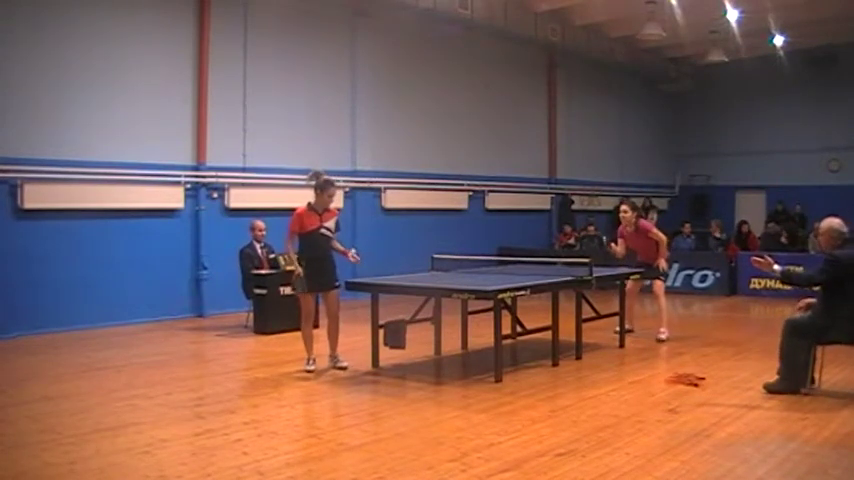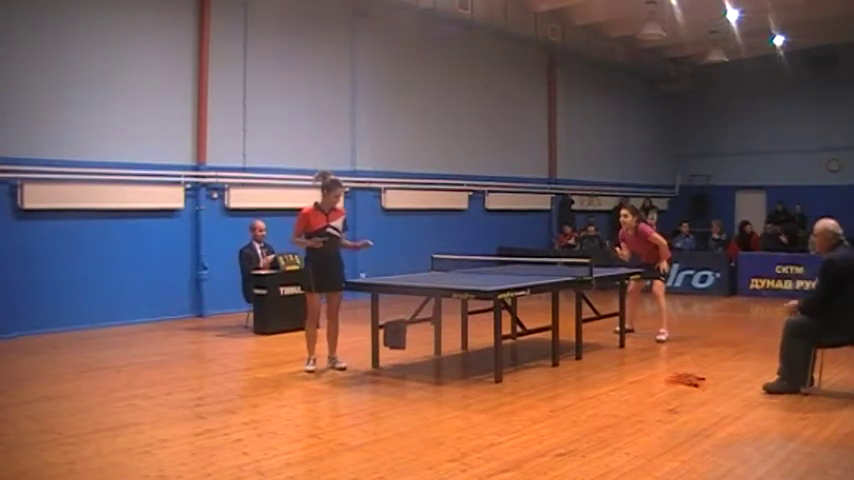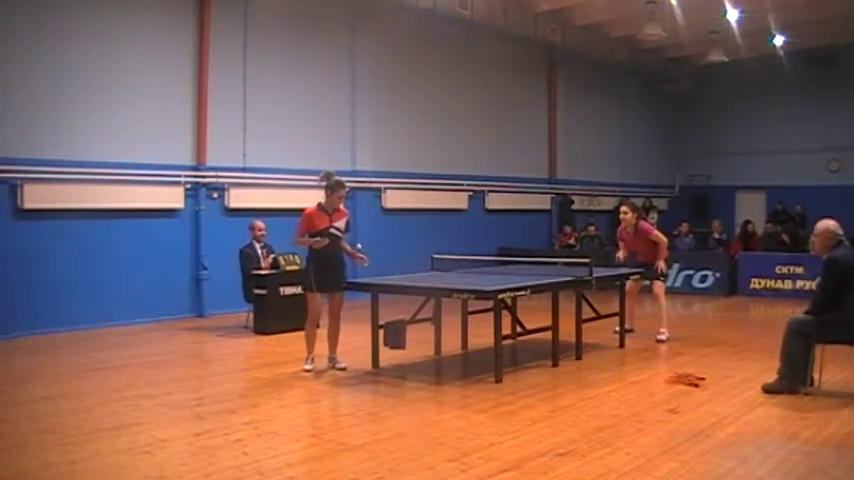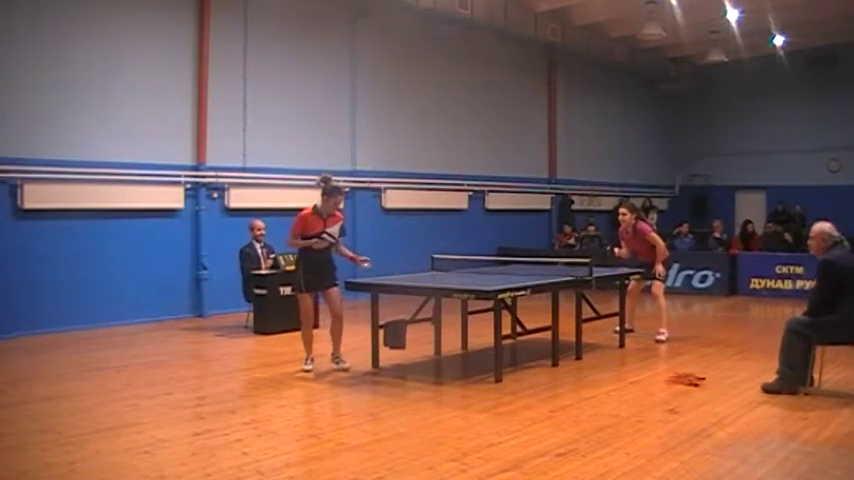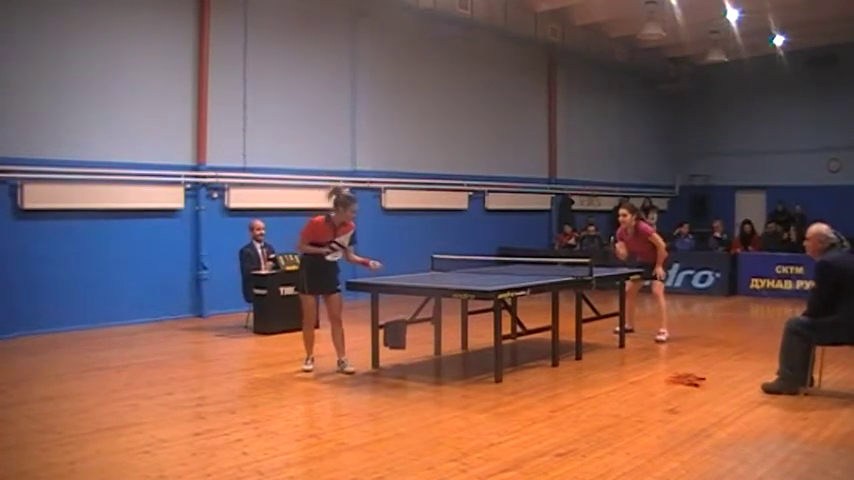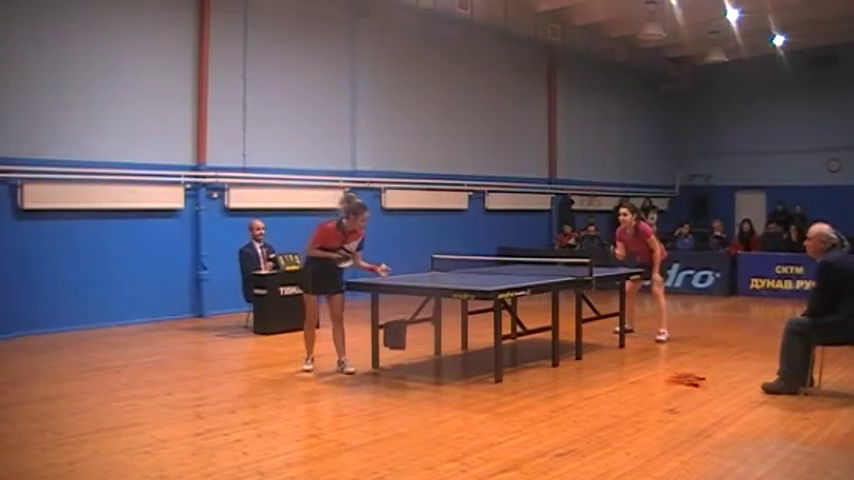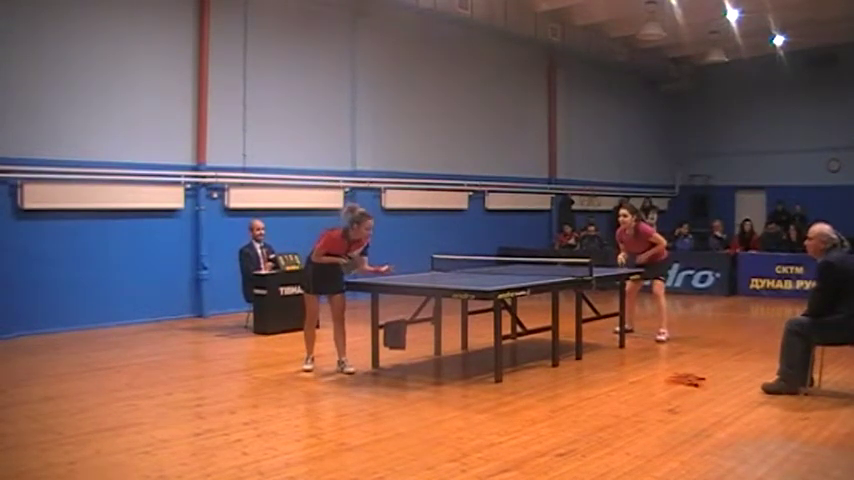
dt=0.4s
person 1, frame 1
left shoulder: (333, 214)
right shoulder: (301, 214)
right elbow: (289, 242)
left wrist: (346, 252)
right wrist: (296, 265)
left hip: (328, 268)
right hip: (307, 269)
left knee: (334, 315)
right knee: (308, 317)
left ankle: (334, 356)
right ankle: (310, 358)
person 1, frame 2
left shoulder: (340, 214)
right shoulder: (307, 214)
right elbow: (295, 239)
left wrist: (357, 245)
right wrist: (310, 243)
left hip: (335, 267)
right hip: (315, 268)
left knee: (333, 316)
right knee: (313, 316)
left ankle: (333, 356)
right ankle: (311, 357)
person 1, frame 3
left shoulder: (343, 214)
right shoulder: (310, 214)
right elbow: (298, 239)
left wrist: (354, 254)
right wrist: (312, 242)
left hip: (337, 267)
right hip: (317, 268)
left knee: (335, 316)
right knee: (314, 316)
left ankle: (333, 356)
right ankle: (309, 357)
person 1, frame 4
left shoulder: (338, 219)
right shoulder: (305, 216)
left elbow: (338, 245)
right elbow: (291, 242)
left wrist: (355, 258)
right wrist: (310, 243)
left hip: (327, 270)
right hip: (307, 270)
left knee: (338, 314)
right knee: (307, 319)
left ankle: (336, 355)
right ankle: (309, 357)
person 1, frame 5
left shoulder: (349, 227)
right shoulder: (316, 223)
left elbow: (349, 255)
right elbow: (300, 246)
left wrist: (367, 262)
right wrist: (321, 250)
left hip: (331, 274)
right hip: (310, 273)
left knee: (336, 318)
right knee: (310, 319)
left ankle: (342, 360)
right ankle: (309, 357)
person 1, frame 6
left shoulder: (359, 234)
right shoulder: (327, 229)
left elbow: (357, 261)
right elbow: (309, 251)
left wrist: (375, 269)
right wrist: (332, 255)
left hip: (335, 275)
right hip: (315, 274)
left knee: (338, 318)
right knee: (311, 319)
left ankle: (342, 361)
right ankle: (309, 357)
person 1, frame 7
left shoulder: (363, 241)
right shoulder: (333, 236)
left elbow: (362, 266)
right elbow: (315, 257)
left wrist: (379, 270)
right wrist: (338, 259)
left hip: (335, 275)
right hip: (316, 274)
left knee: (339, 318)
right knee: (312, 319)
left ankle: (342, 360)
right ankle: (309, 357)
person 2, frame 1
left shoulder: (838, 257)
left elbow: (811, 279)
left wrist: (775, 269)
right wrist: (817, 302)
left knee: (793, 325)
right knee: (802, 322)
left ankle: (790, 380)
right ankle: (800, 376)
person 2, frame 2
left shoulder: (833, 260)
left elbow: (820, 296)
left wrist: (799, 305)
right wrist: (806, 304)
left knee: (794, 326)
right knee: (803, 323)
left ankle: (790, 380)
right ankle: (800, 377)
person 2, frame 3
left shoulder: (834, 259)
left elbow: (823, 297)
left wrist: (807, 313)
right wrist: (809, 313)
left knee: (796, 325)
right knee: (803, 324)
left ankle: (788, 380)
right ankle: (800, 377)
person 2, frame 4
left shoulder: (829, 261)
left elbow: (820, 299)
left wrist: (806, 315)
right wrist: (808, 315)
left knee: (795, 326)
right knee: (803, 324)
left ankle: (788, 380)
right ankle: (800, 377)
person 2, frame 5
left shoulder: (826, 262)
left elbow: (818, 303)
left wrist: (805, 316)
right wrist: (807, 316)
left knee: (795, 326)
right knee: (803, 325)
left ankle: (788, 381)
right ankle: (801, 377)
person 2, frame 6
left shoulder: (827, 262)
left elbow: (819, 304)
left wrist: (805, 315)
right wrist: (807, 315)
left knee: (795, 326)
right knee: (803, 324)
left ankle: (788, 381)
right ankle: (801, 377)
person 2, frame 7
left shoulder: (828, 263)
left elbow: (819, 304)
left wrist: (805, 316)
right wrist: (807, 315)
left knee: (795, 326)
right knee: (804, 324)
left ankle: (788, 381)
right ankle: (801, 377)
person 3, frame 1
left shoulder: (643, 225)
right shoulder: (622, 230)
left elbow: (662, 239)
right elbow: (621, 252)
left wrist: (661, 258)
right wrist: (613, 248)
left hip: (657, 261)
right hip: (643, 261)
left knee: (658, 291)
right knee: (629, 291)
left ankle: (663, 330)
right ankle: (628, 324)
person 3, frame 2
left shoulder: (642, 229)
right shoulder: (623, 233)
left elbow: (663, 243)
right elbow: (627, 256)
left wrist: (663, 260)
right wrist: (620, 253)
left hip: (659, 262)
right hip: (645, 262)
left knee: (657, 292)
right knee: (631, 291)
left ankle: (664, 330)
right ankle: (629, 324)
person 3, frame 3
left shoulder: (643, 227)
right shoulder: (621, 231)
left elbow: (664, 241)
right elbow: (624, 251)
left wrist: (660, 260)
right wrist: (621, 255)
left hip: (656, 261)
right hip: (641, 261)
left knee: (658, 292)
right knee: (629, 291)
left ankle: (664, 330)
right ankle: (628, 325)
person 3, frame 4
left shoulder: (641, 228)
right shoulder: (622, 231)
left elbow: (660, 244)
right elbow: (627, 252)
left wrist: (658, 263)
right wrist: (618, 252)
left hip: (658, 261)
right hip: (644, 261)
left knee: (657, 292)
right knee: (631, 290)
left ankle: (663, 330)
right ankle: (629, 325)
person 3, frame 5
left shoulder: (643, 228)
right shoulder: (621, 232)
left elbow: (661, 245)
right elbow: (623, 255)
left wrist: (659, 266)
right wrist: (616, 249)
left hip: (657, 262)
right hip: (642, 262)
left knee: (657, 292)
right knee: (629, 291)
left ankle: (663, 330)
right ankle: (628, 325)
person 3, frame 6
left shoulder: (643, 228)
right shoulder: (620, 232)
left elbow: (656, 250)
right elbow: (622, 255)
left wrist: (656, 272)
right wrist: (616, 252)
left hip: (658, 261)
right hip: (642, 262)
left knee: (657, 291)
right knee: (629, 291)
left ankle: (663, 330)
right ankle: (628, 325)
person 3, frame 7
left shoulder: (643, 229)
right shoulder: (620, 233)
left elbow: (663, 243)
right elbow: (625, 251)
left wrist: (646, 255)
right wrist: (622, 256)
left hip: (658, 261)
right hip: (641, 262)
left knee: (658, 292)
right knee: (629, 291)
left ankle: (664, 330)
right ankle: (628, 325)
